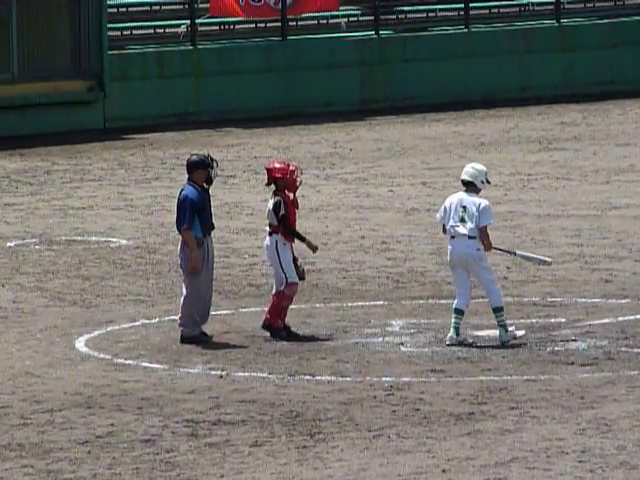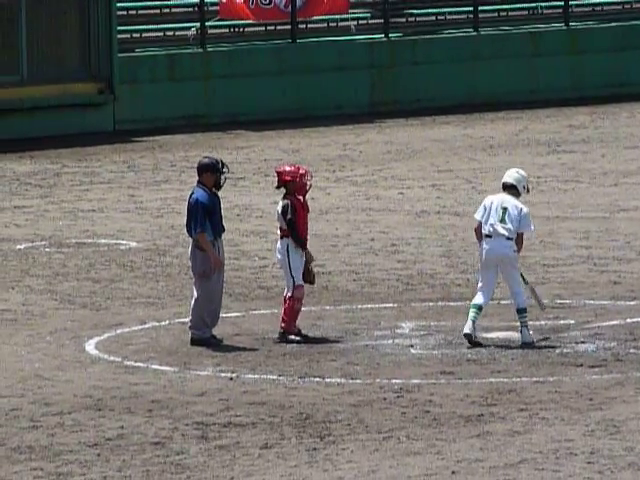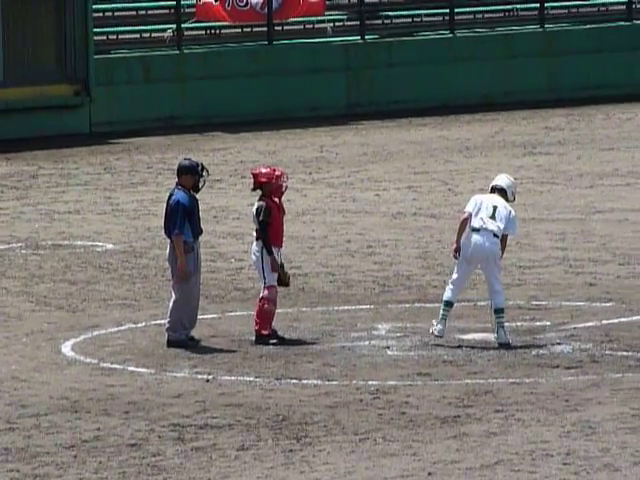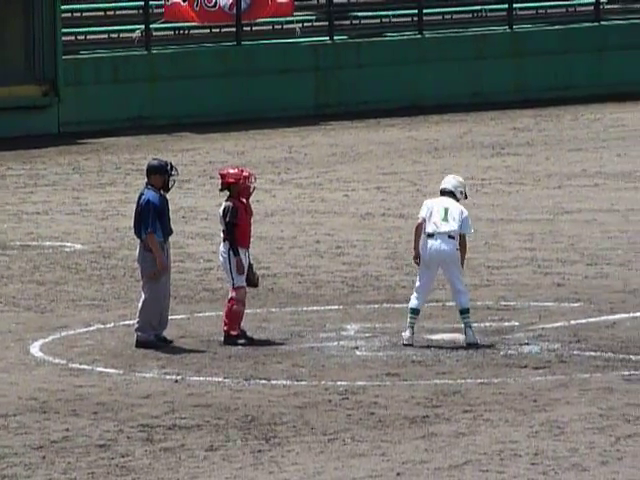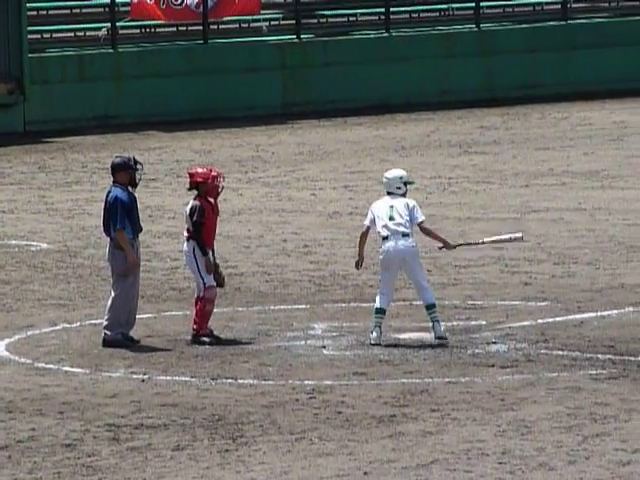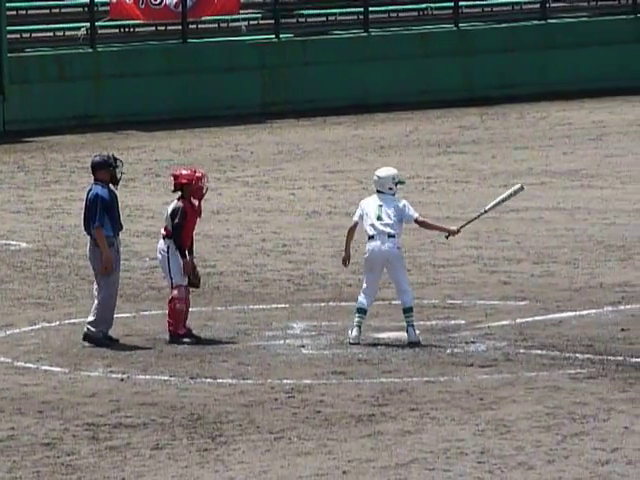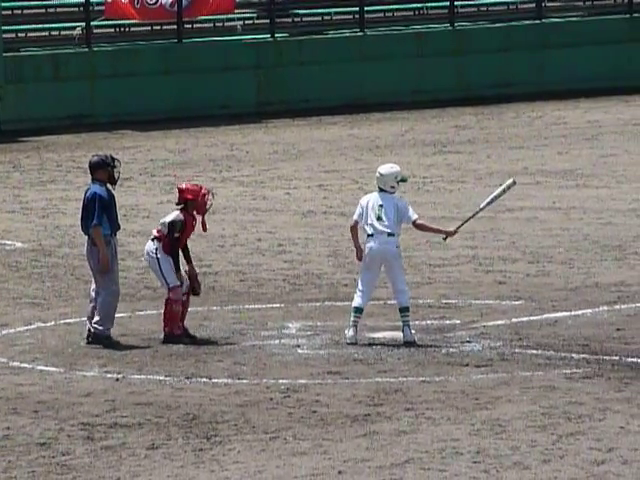
dt=0.3s
person 1, frame 1
left shoulder: (201, 191)
right shoulder: (189, 194)
right elbow: (186, 228)
right wrist: (194, 254)
left hip: (205, 243)
right hip: (195, 246)
left knee: (205, 289)
right knee: (193, 290)
left ankle: (196, 327)
right ankle: (188, 331)
person 1, frame 2
left shoulder: (210, 194)
right shoulder: (200, 197)
right elbow: (199, 231)
right wrist: (212, 254)
left hip: (216, 245)
right hip: (204, 249)
left knee: (214, 292)
right knee: (204, 292)
left ankle: (206, 331)
right ankle: (198, 334)
person 1, frame 3
left shoulder: (187, 196)
right shoulder: (180, 199)
right elbow: (176, 233)
right wrist: (181, 259)
left hip: (192, 248)
right hip: (184, 250)
left knee: (192, 293)
right knee: (182, 294)
left ankle: (184, 332)
right ankle: (175, 335)
person 1, frame 4
left shoulder: (156, 195)
right shoulder: (150, 198)
right elbow: (149, 232)
right wrist: (159, 257)
left hip: (161, 248)
right hip: (152, 251)
left knee: (162, 293)
right knee: (151, 294)
left ankle: (156, 333)
right ankle: (143, 336)
person 1, frame 5
left shoulder: (124, 193)
right shoulder: (118, 196)
right elbow: (118, 229)
right wrist: (130, 253)
left hip: (129, 246)
right hip: (122, 249)
left knee: (131, 293)
right knee: (121, 293)
left ankle: (123, 332)
right ankle: (111, 334)
person 1, frame 6
left shoulder: (105, 191)
right shoulder: (99, 193)
right elbow: (97, 226)
right wrist: (106, 252)
left hip: (110, 244)
right hip: (104, 246)
left knee: (105, 290)
right knee: (108, 291)
left ankle: (101, 331)
right ankle: (93, 330)
person 1, frame 7
left shoulder: (102, 190)
right shoulder: (97, 192)
right elbow: (95, 225)
right wrist: (103, 251)
left hip: (106, 244)
right hip: (101, 245)
left knee: (100, 290)
right knee: (110, 290)
left ankle: (94, 331)
right ankle: (100, 329)
person 2, frame 1
left shoulder: (450, 200)
right shoulder: (482, 203)
left elbow: (444, 229)
right elbow: (483, 233)
right wrist: (487, 245)
left hip: (453, 249)
right hip: (473, 249)
left knee: (462, 293)
right knee: (492, 290)
left ankle: (455, 334)
right ankle: (503, 332)
person 2, frame 2
left shoulder: (489, 200)
right shoulder: (522, 208)
left elbow: (477, 227)
right elbow: (520, 238)
right wrist: (515, 256)
left hip: (488, 247)
right hip: (508, 248)
left knee: (484, 291)
right knee: (518, 291)
left ankle: (470, 325)
right ankle: (525, 333)
person 2, frame 3
left shoulder: (478, 198)
right shoulder: (509, 210)
left elbow: (465, 218)
right elbow: (504, 240)
left wrist: (457, 242)
right wrist: (497, 260)
left hip: (472, 242)
right hip: (493, 246)
left knee: (455, 284)
right knee: (496, 290)
left ankle: (441, 324)
right ankle: (501, 333)
person 2, frame 4
left shoulder: (430, 202)
right shoulder: (461, 210)
left elbow: (419, 224)
right elbow: (462, 239)
left wrist: (416, 249)
right wrist: (461, 264)
left hip: (429, 247)
right hip: (450, 249)
left knee: (420, 291)
right knee: (460, 292)
left ankle: (409, 332)
right ankle: (469, 333)
person 2, frame 5
left shoulder: (376, 205)
right shoulder: (409, 203)
left elbow: (364, 232)
right elbow: (423, 228)
left wrist: (360, 255)
right wrist: (445, 242)
left hip: (388, 248)
right hip: (407, 246)
left knee: (384, 291)
right knee: (423, 287)
left ankle: (376, 332)
right ankle: (437, 327)
person 2, frame 6
left shoulder: (366, 202)
right shoulder: (399, 203)
left elbow: (352, 227)
right elbow: (421, 222)
left wrist: (347, 251)
right wrist: (447, 230)
left hip: (373, 248)
right hip: (392, 247)
left knee: (367, 291)
right knee: (404, 290)
left ankle: (355, 331)
right ankle: (410, 331)
person 2, frame 7
left shoulder: (366, 200)
right shoulder: (399, 202)
left elbow: (353, 226)
right elbow: (417, 224)
left wrist: (358, 247)
right wrist: (445, 232)
left hip: (371, 246)
right hip: (391, 246)
left knee: (363, 289)
right knee: (400, 289)
left ankle: (352, 330)
right ankle: (406, 330)
person 3, frame 1
left shoulder: (285, 198)
right shoulder: (279, 200)
right elbow: (286, 227)
left wrist: (292, 254)
right wrist: (306, 241)
left hip: (283, 245)
right hip: (277, 245)
left knee: (283, 285)
right knee: (290, 283)
left ankle: (279, 324)
right ankle: (271, 320)
person 3, frame 2
left shoulder: (297, 201)
right shoulder: (288, 203)
right elbow: (292, 231)
left wrist: (303, 252)
right wrist: (306, 251)
left hip: (295, 249)
right hip: (289, 248)
left knee: (293, 289)
right knee: (297, 288)
left ankle: (291, 328)
right ankle: (286, 330)
person 3, frame 3
left shoulder: (274, 203)
right shoulder: (263, 205)
right elbow: (263, 233)
left wrist: (277, 256)
right wrist: (272, 257)
left hip: (273, 250)
right hip: (264, 251)
left knee: (271, 290)
right knee: (269, 290)
left ankle: (267, 329)
right ankle: (261, 332)
person 3, frame 4
left shoulder: (242, 204)
right shoulder: (230, 206)
right elbow: (230, 234)
left wrist: (246, 258)
right wrist: (237, 258)
left hip: (241, 251)
right hip: (231, 252)
left knee: (239, 291)
right knee: (238, 291)
left ankle: (236, 329)
right ankle: (230, 333)
person 3, frame 5
left shoulder: (209, 204)
right shoulder: (197, 205)
right elbow: (197, 234)
left wrist: (213, 258)
right wrist: (206, 257)
left hip: (204, 251)
right hip: (195, 251)
left knee: (204, 290)
right knee: (209, 289)
left ankle: (203, 329)
right ankle: (198, 332)
person 3, frame 6
left shoulder: (191, 205)
right shoulder: (180, 207)
right elbow: (176, 235)
left wrist: (191, 258)
right wrist: (185, 259)
left hip: (177, 250)
right hip: (169, 249)
left knee: (184, 289)
right knee: (178, 289)
left ankle: (182, 328)
right ankle: (175, 332)
person 3, frame 7
left shoulder: (190, 217)
right shoulder: (180, 219)
left elbow: (182, 243)
right elbow: (173, 246)
left wrist: (190, 266)
right wrist: (178, 271)
left hip: (164, 252)
right hip: (157, 251)
left knee: (185, 287)
right knee: (175, 288)
left ankle: (179, 328)
right ankle: (171, 333)
